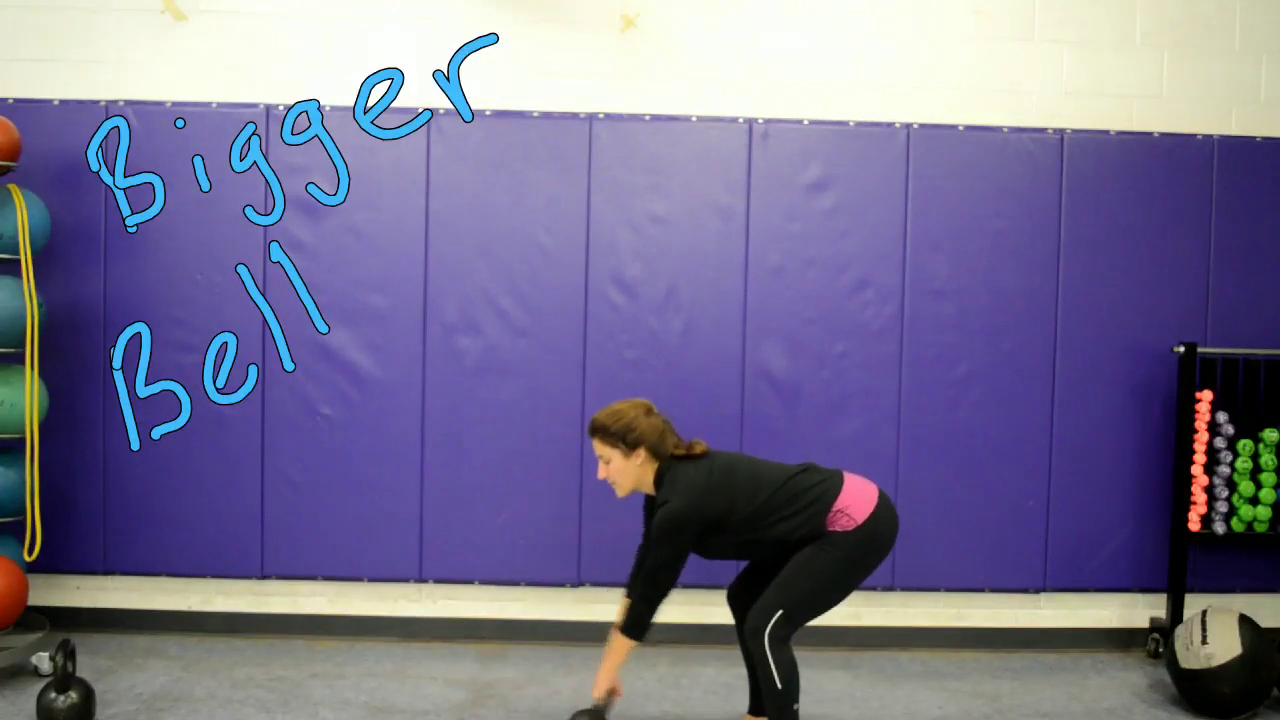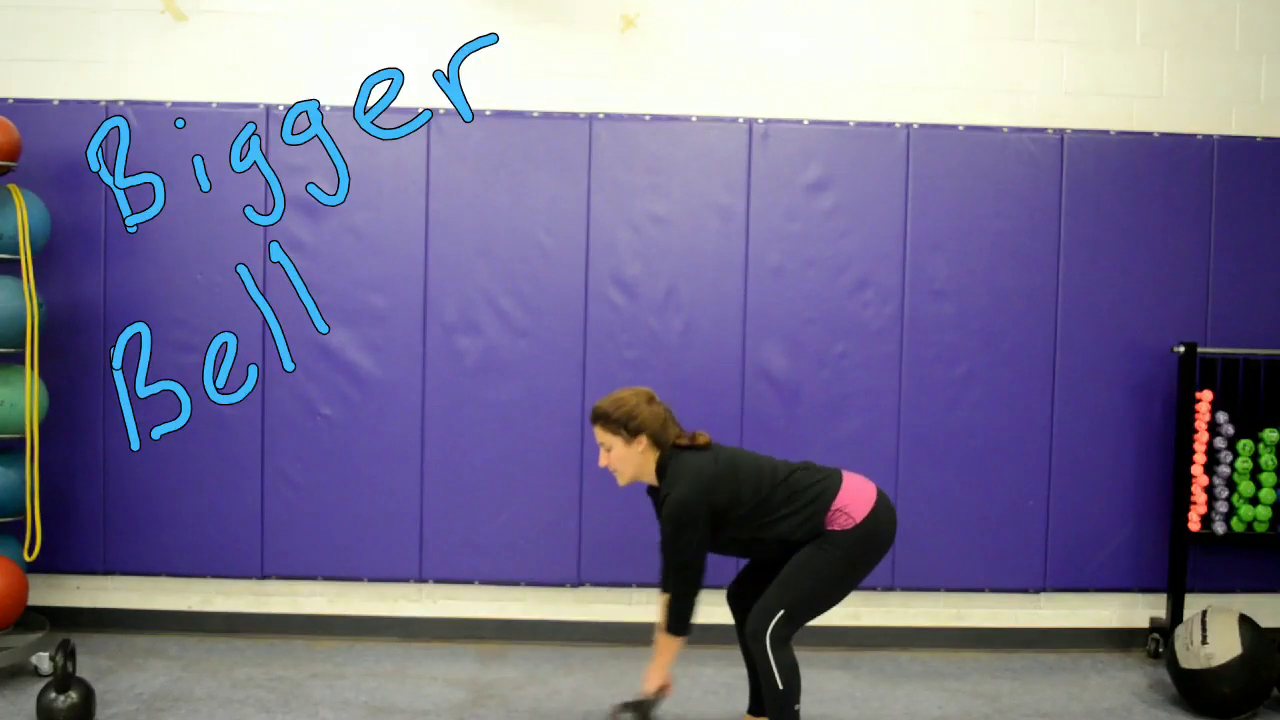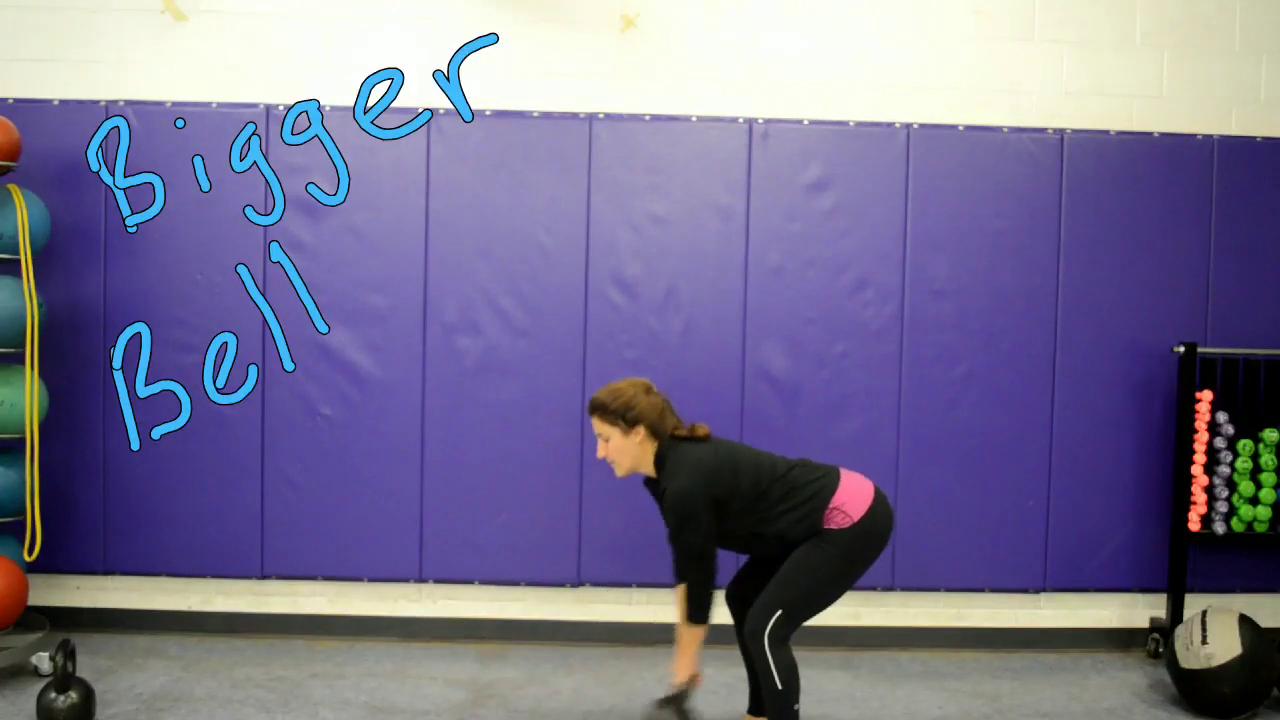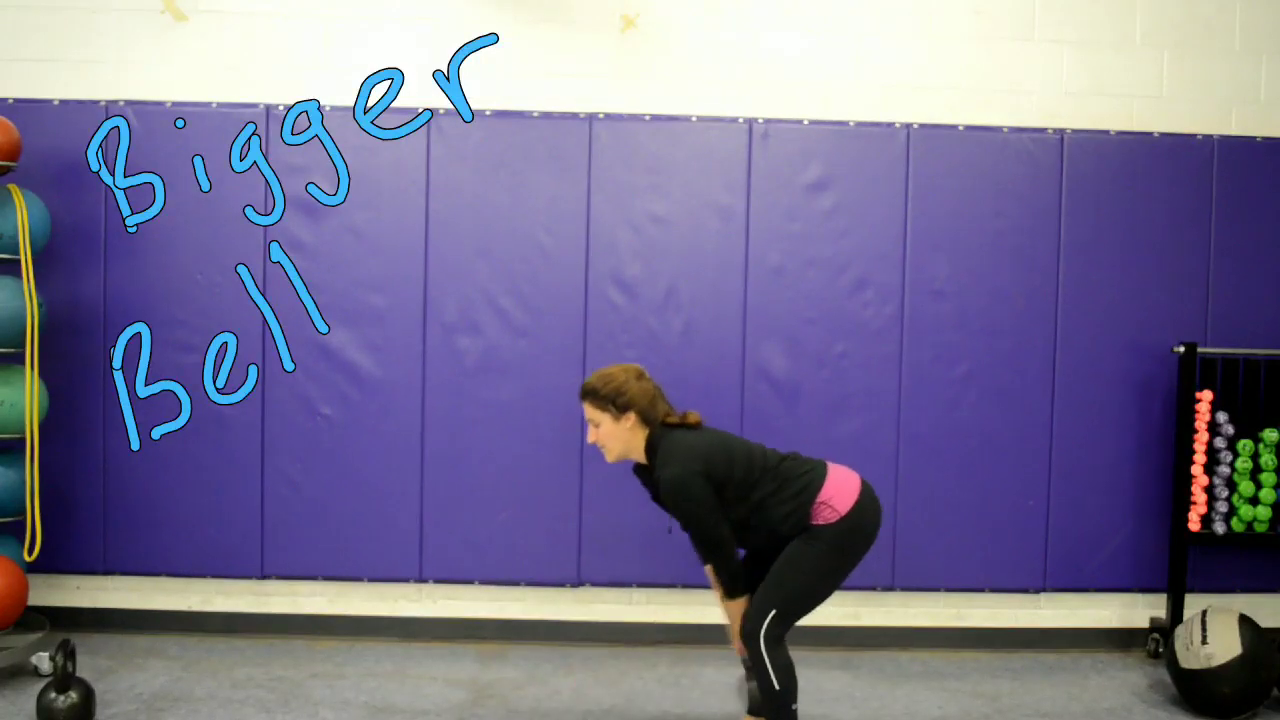
dt=0.1s
person 1, frame 1
left shoulder: (682, 501)
right shoulder: (672, 483)
left elbow: (651, 593)
right elbow: (644, 575)
left wrist: (609, 670)
right wrist: (608, 662)
left hip: (858, 523)
right hip: (834, 516)
left knee: (766, 628)
right knee: (744, 599)
person 1, frame 2
left shoulder: (686, 490)
right shoulder: (674, 474)
left elbow: (685, 584)
right elbow: (678, 574)
left wrist: (660, 667)
right wrist: (661, 654)
left hip: (856, 522)
right hip: (829, 515)
left knee: (767, 627)
right knee: (744, 599)
person 1, frame 3
left shoulder: (686, 483)
right shoulder: (673, 466)
left elbow: (700, 575)
right elbow: (689, 566)
left wrist: (687, 658)
right wrist: (685, 648)
left hip: (853, 520)
right hip: (829, 513)
left knee: (766, 627)
right knee: (743, 598)
person 1, frame 4
left shoulder: (678, 471)
right shoulder: (665, 453)
left elbow: (720, 551)
right elbow: (713, 545)
left wrist: (739, 629)
right wrist: (738, 622)
left hip: (841, 514)
right hip: (820, 506)
left knee: (761, 626)
right knee: (748, 604)
